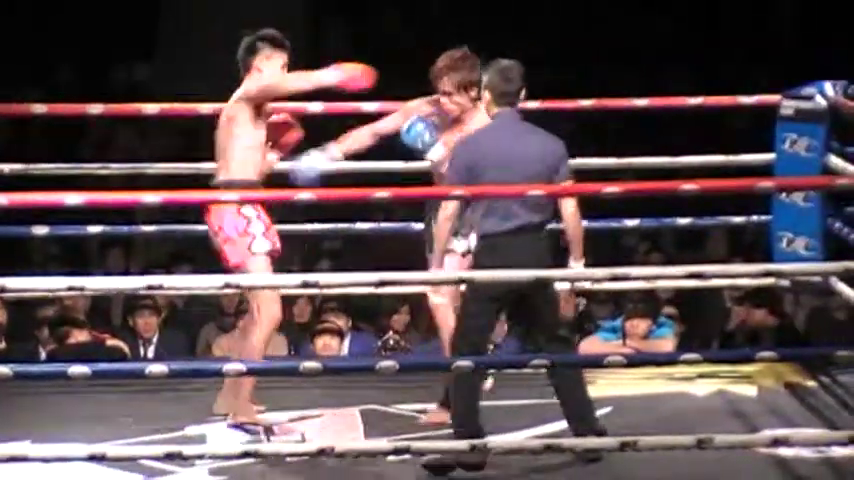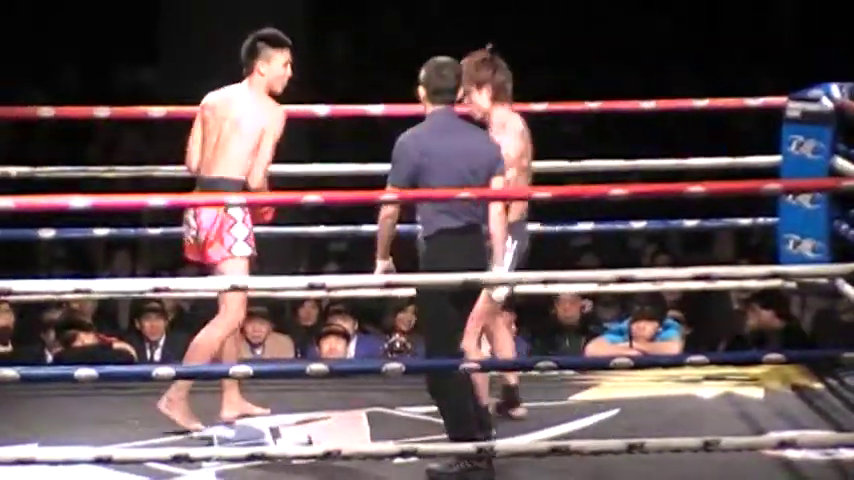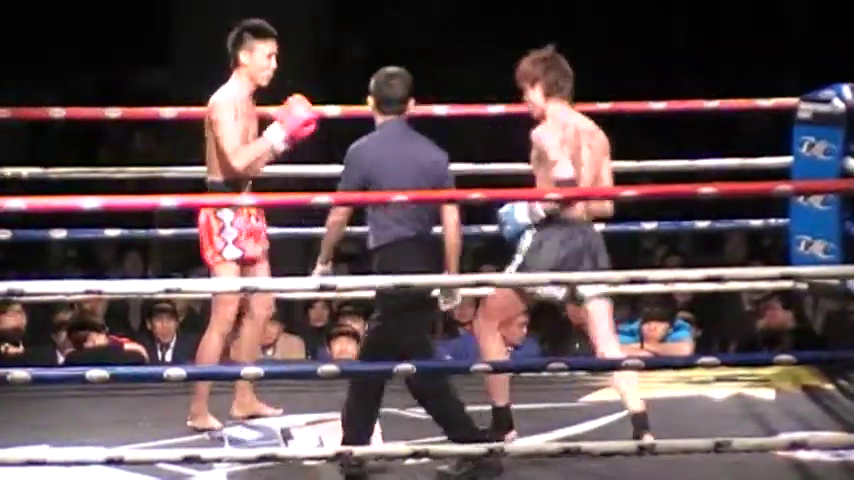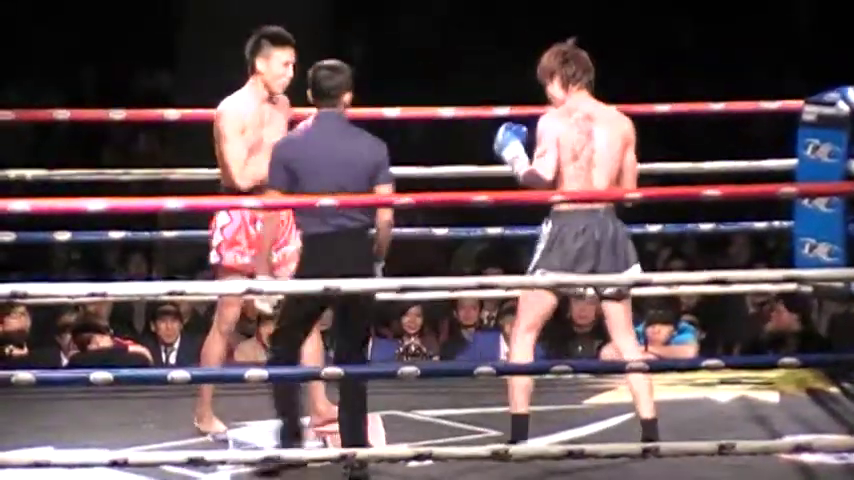
dt=0.3s
person 1, frame 1
left shoulder: (469, 146)
right shoulder: (549, 144)
left elbow: (449, 213)
right elbow: (569, 211)
left wrist: (436, 264)
right wrist: (577, 259)
left hip: (493, 254)
right hip: (536, 252)
left knee: (467, 349)
right knee: (555, 346)
left ankle: (467, 446)
right ankle: (589, 435)
person 1, frame 2
left shoulder: (412, 141)
right shoulder: (485, 143)
left elbow: (390, 210)
right elbow: (497, 210)
left wrist: (383, 258)
right wrist: (498, 265)
left hip: (440, 253)
right hip: (474, 251)
left knee: (442, 354)
right knee: (451, 345)
right ankle: (478, 430)
person 1, frame 3
left shoulder: (362, 151)
right shoulder: (433, 152)
left elbow: (339, 217)
right elbow: (451, 221)
left wrist: (324, 261)
right wrist: (451, 277)
left hip: (393, 262)
right hip: (424, 260)
left knee: (419, 365)
right knee: (373, 354)
left ankle: (472, 445)
person 1, frame 4
left shoulder: (290, 146)
right shoulder: (373, 147)
right elbow: (385, 217)
right wrist: (378, 261)
left hip: (314, 256)
right hip: (358, 257)
left knee: (282, 350)
right knee: (353, 360)
left ankle: (291, 444)
person 2, frame 1
left shoulder: (247, 110)
right shoulder: (249, 95)
right elbow: (278, 84)
left wrist: (276, 149)
right wrist: (333, 75)
left hip: (240, 208)
right hip: (237, 208)
left knee: (259, 310)
right knee: (269, 312)
left ankle: (236, 395)
right ankle: (242, 407)
person 2, frame 2
left shoulder: (213, 100)
right shoulder: (271, 112)
left elbow: (193, 161)
right elbow: (255, 180)
right wrist: (266, 202)
left hip: (206, 205)
right hip: (230, 209)
left knee: (231, 309)
right knee: (232, 315)
left ankle: (232, 399)
right ankle: (176, 395)
person 2, frame 3
left shoulder: (248, 101)
right shoulder: (224, 100)
right elbow: (237, 161)
left wrist: (284, 134)
right wrist: (279, 130)
left hip: (249, 208)
right hip: (226, 211)
left knee: (262, 308)
right knee: (224, 317)
left ankle: (245, 399)
right ankle: (199, 410)
person 2, frame 4
left shoulder: (281, 105)
right shoulder: (231, 111)
right elbow: (242, 178)
left hip: (277, 214)
right hip: (239, 217)
right knee: (226, 322)
left ankle: (319, 405)
right ankle: (203, 412)
person 3, frame 1
left shoulder: (490, 127)
right shoulder: (428, 109)
right elbow: (372, 131)
left wrist: (435, 151)
right wrist: (323, 154)
left knee: (440, 302)
right knee: (445, 299)
left ankle: (455, 399)
person 3, frame 2
left shoulder: (506, 137)
right shoulder: (505, 126)
left hip: (502, 237)
left knee: (466, 331)
right knee: (489, 318)
right ankle: (511, 396)
person 3, frame 3
left shoulder: (546, 130)
right shoulder: (596, 133)
left elbow: (567, 183)
right elbow: (605, 203)
left wrist: (531, 213)
left hip: (549, 240)
right hip: (587, 239)
left knee: (486, 325)
right knee: (608, 345)
left ankle: (502, 424)
right ankle: (641, 426)
person 3, frame 4
left shoulder: (554, 120)
right shoulder: (622, 124)
left elbow: (543, 177)
right elbow: (628, 190)
left wrist: (513, 152)
left hip: (566, 228)
right hip: (608, 227)
left knee: (524, 332)
right knee: (625, 339)
left ankle: (518, 437)
right ankle: (650, 435)
